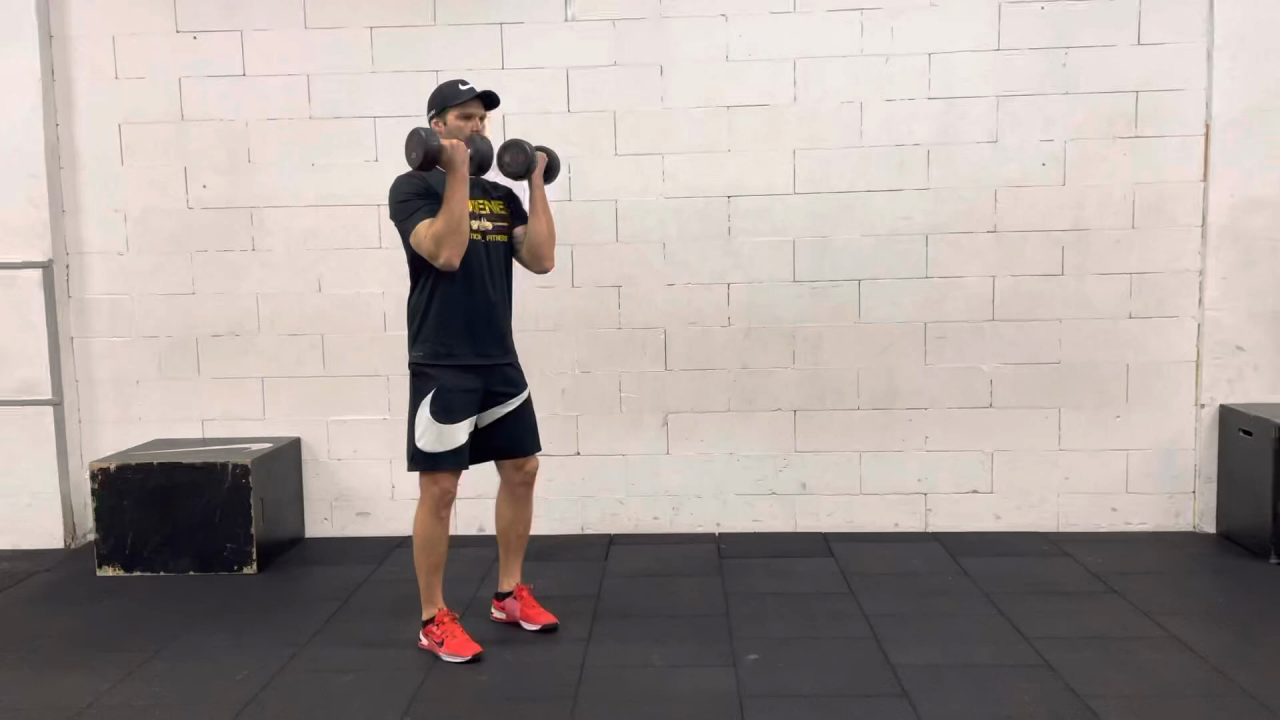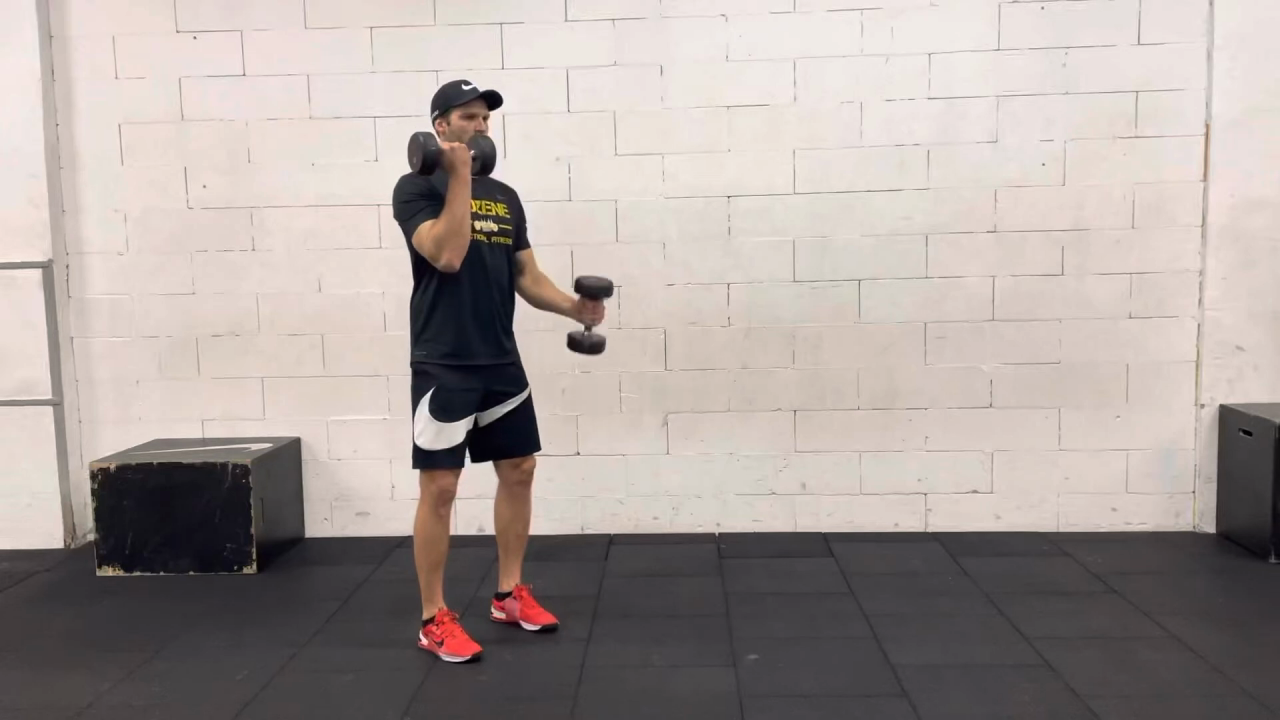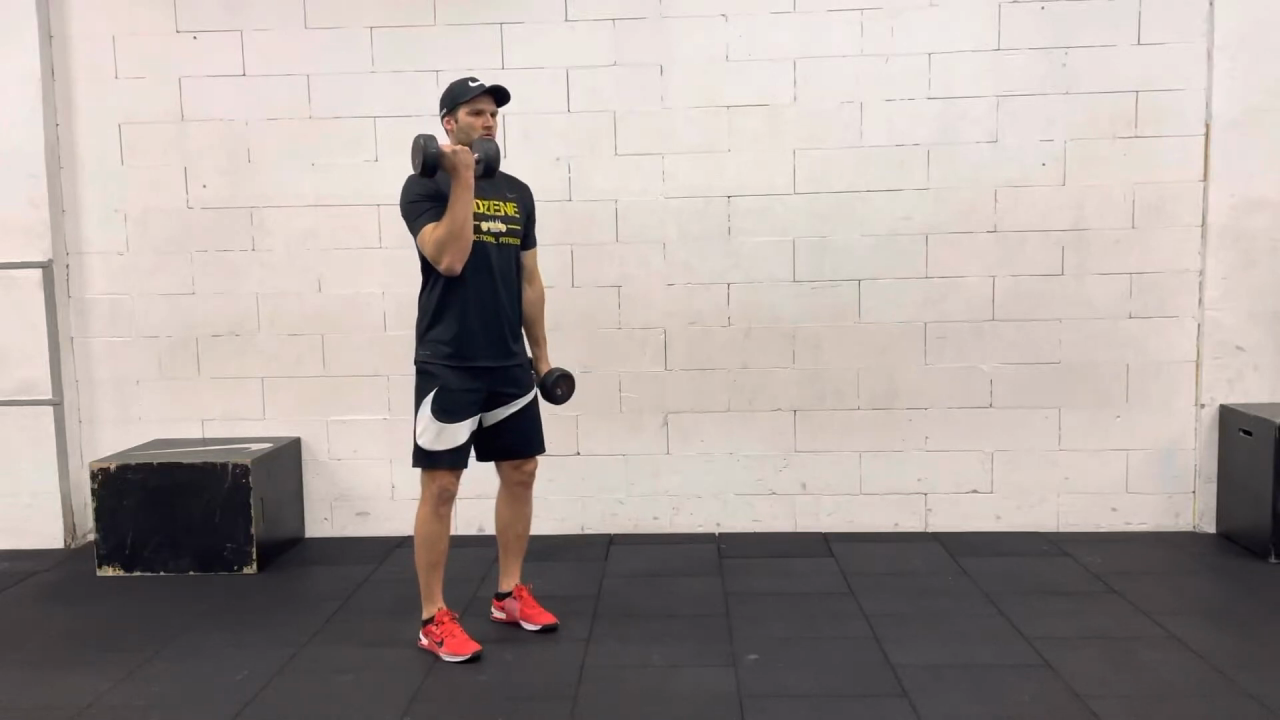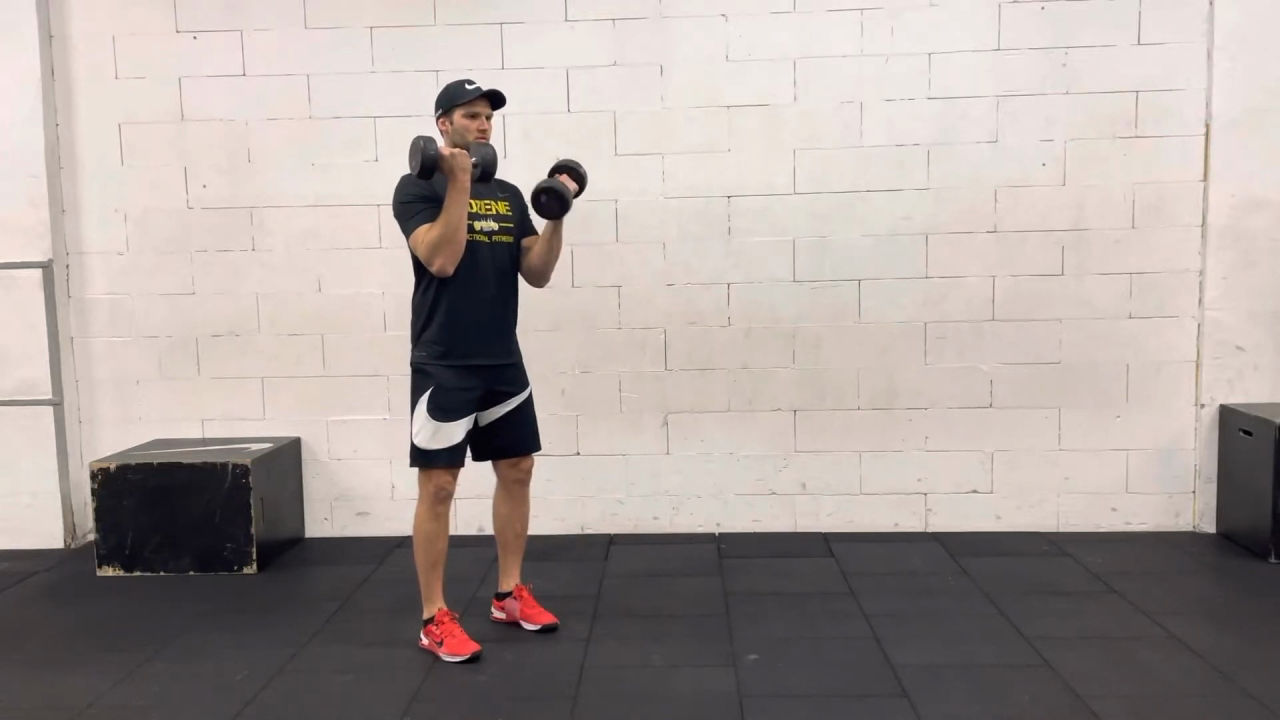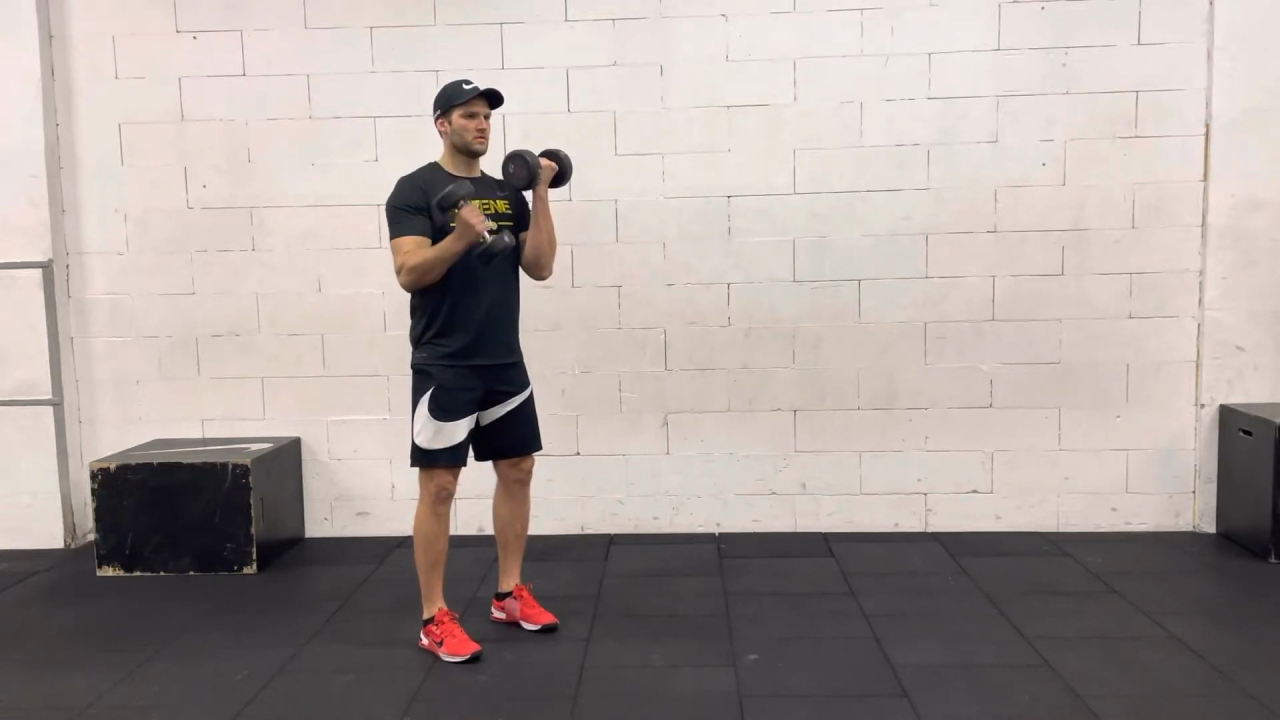
dt=1s
person 1, frame 1
left shoulder: (500, 194)
right shoulder: (413, 188)
left elbow: (541, 259)
right elbow: (446, 253)
left wrist: (535, 184)
right wrist: (457, 175)
left hip: (499, 361)
right hip: (443, 366)
left knee: (522, 472)
right knee: (439, 489)
left ankle: (509, 594)
right ankle: (434, 619)
person 1, frame 2
left shoulder: (504, 196)
right shoulder: (418, 187)
left elbow: (525, 275)
right elbow: (447, 256)
left wrist: (574, 307)
right wrist: (460, 177)
left hip: (501, 360)
right hip: (444, 365)
left knee: (519, 470)
right knee: (439, 487)
left ankle: (509, 593)
right ankle: (434, 618)
person 1, frame 3
left shoulder: (517, 192)
right shoulder: (426, 186)
right elbow: (450, 259)
left wrist: (541, 353)
right wrist: (463, 179)
left hip: (508, 361)
right hip: (448, 364)
left knee: (520, 472)
right knee: (440, 487)
left ankle: (510, 594)
right ankle: (435, 618)
person 1, frame 4
left shoulder: (508, 194)
right shoulder: (419, 188)
left elbow: (537, 273)
right elbow: (442, 260)
left wrist: (556, 216)
right wrist: (457, 181)
left hip: (503, 359)
right hip: (444, 364)
left knee: (516, 471)
right knee: (438, 485)
left ankle: (509, 593)
right ankle: (435, 617)
person 1, frame 5
left shoulder: (505, 192)
right shoulder: (417, 190)
left elbow: (540, 266)
right elbow: (408, 271)
left wrist: (540, 194)
right wrist: (458, 242)
left hip: (504, 360)
right hip: (445, 364)
left knee: (517, 471)
right knee: (438, 487)
left ankle: (509, 594)
right ankle: (435, 618)
